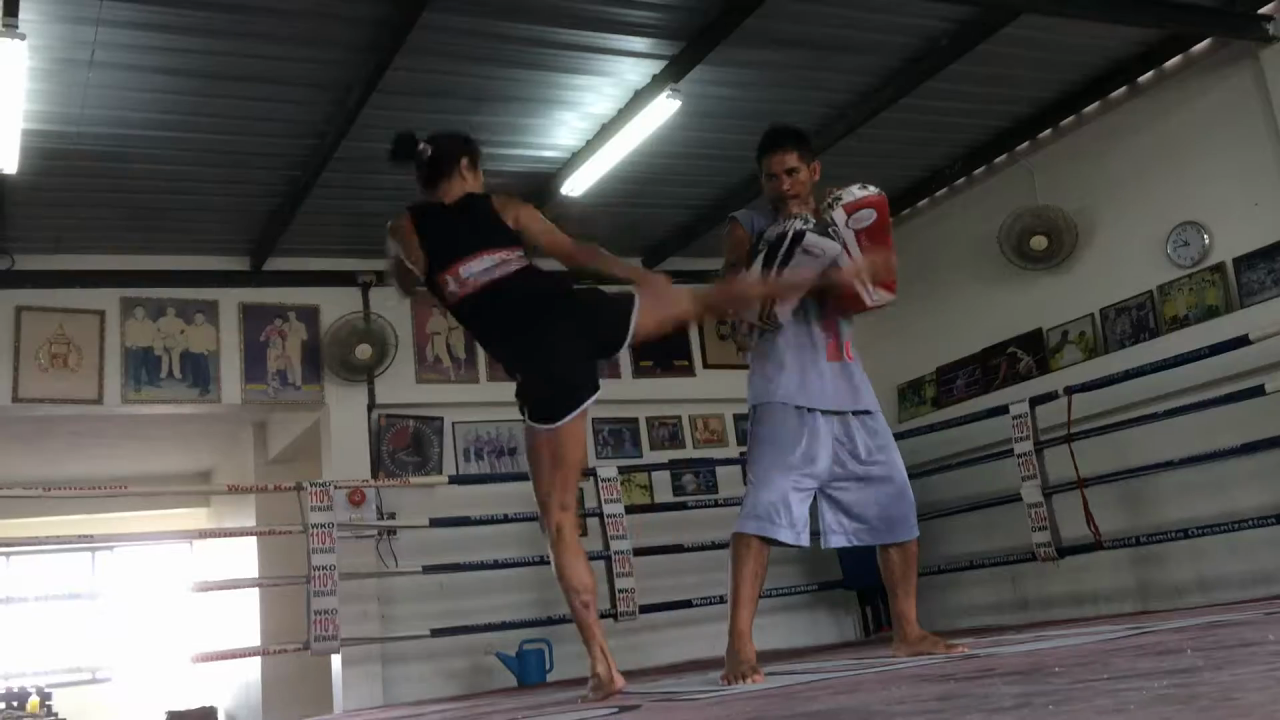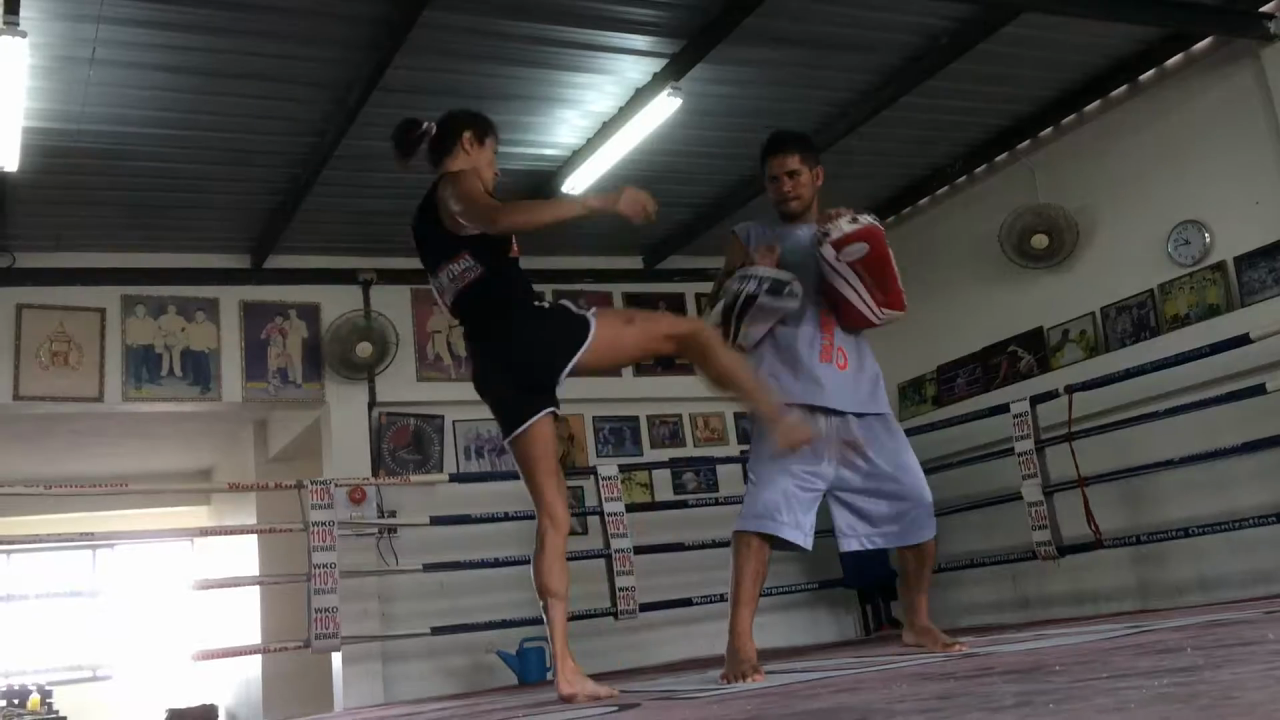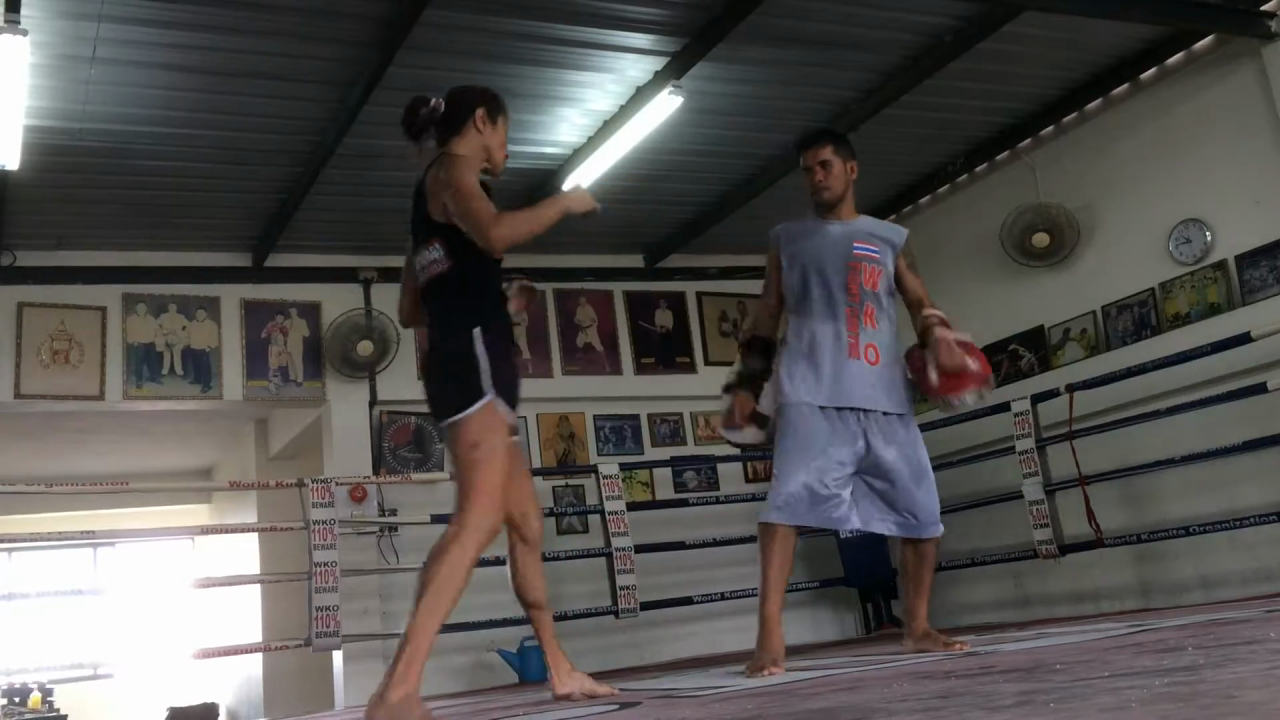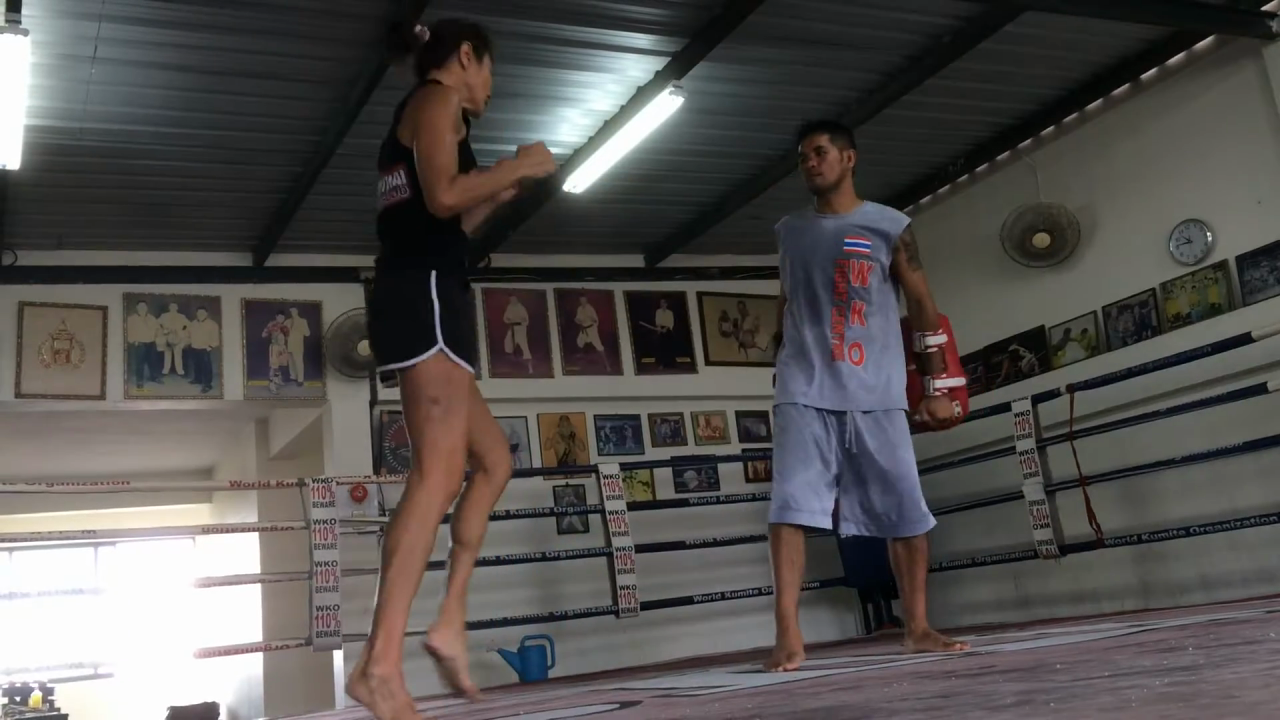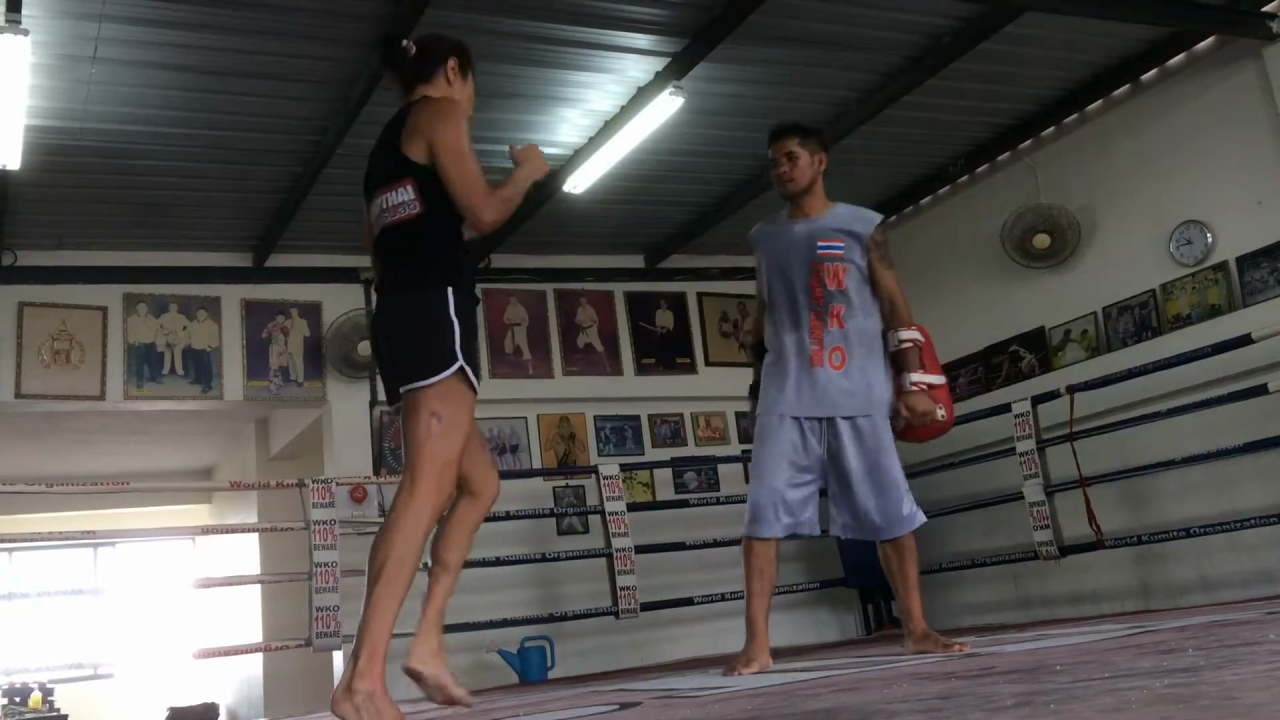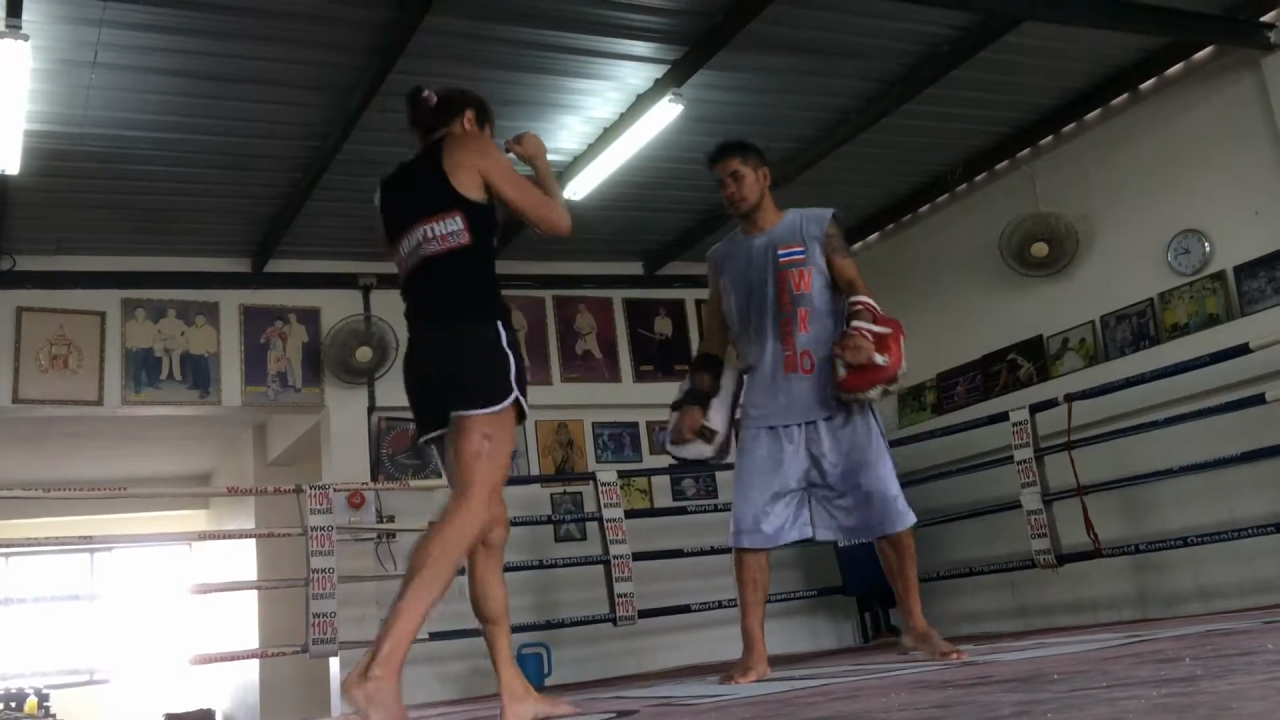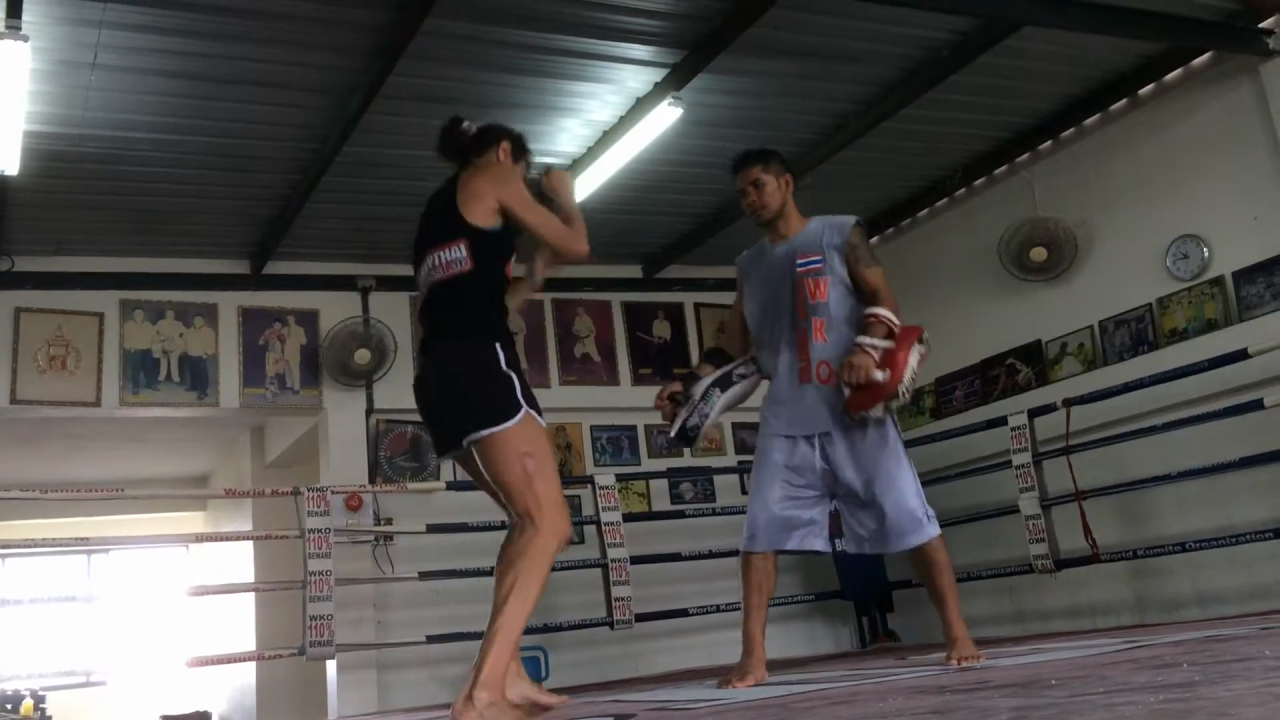
dt=0.3s
person 1, frame 1
left shoulder: (406, 227)
right shoulder: (506, 205)
left elbow: (414, 288)
right elbow: (580, 255)
right wrist: (640, 276)
left hip: (543, 366)
right hip: (579, 316)
left knee: (562, 524)
right knee: (706, 297)
left ankle: (601, 664)
person 1, frame 2
left shoulder: (428, 219)
right shoulder: (455, 188)
right elbow: (503, 217)
right wrist: (597, 201)
left hip: (498, 368)
right hip: (534, 332)
left knee: (552, 513)
right knee: (691, 331)
left ankle: (565, 669)
right ankle: (779, 417)
person 1, frame 3
left shoulder: (433, 198)
right shoulder: (451, 170)
left elbow: (411, 311)
right elbow: (495, 235)
left wrist: (496, 301)
right wrist: (563, 203)
left hip: (455, 362)
right hip: (474, 355)
left knee: (527, 524)
right knee: (480, 518)
left ankle: (560, 668)
person 1, frame 4
left shoulder: (412, 124)
right shoulder: (436, 98)
right elbow: (442, 196)
left wrist: (492, 197)
right wrist: (520, 165)
left hip: (414, 308)
right hip: (425, 303)
left knee: (492, 460)
right knee: (439, 473)
left ankle: (449, 624)
right ankle: (379, 663)
person 1, frame 5
left shoulder: (385, 151)
right shoulder: (439, 112)
right elbow: (483, 210)
left wrist: (453, 223)
right wrist: (528, 168)
left hip: (398, 322)
right hip: (437, 314)
left knee: (479, 483)
right knee: (428, 489)
left ankle: (427, 643)
person 1, frame 6
left shoulder: (390, 188)
right shoulder: (470, 151)
right elbow: (557, 222)
right wrist: (539, 162)
left hip: (426, 358)
right hip: (479, 342)
left knee: (491, 527)
right knee: (474, 510)
person 1, frame 7
left shoulder: (436, 215)
right shoulder: (489, 176)
right elbow: (573, 247)
left wrist: (518, 287)
right wrist: (565, 198)
left hip: (439, 382)
right hip: (482, 371)
left knee: (528, 524)
right knee: (550, 524)
person 2, frame 1
right shoulder: (749, 224)
left hip: (850, 391)
right hip: (786, 392)
left knee: (893, 503)
right knee: (765, 504)
left ankle: (907, 630)
right ankle: (739, 645)
person 2, frame 2
right shoulder: (749, 238)
right elbow: (718, 310)
left hip: (860, 397)
right hip: (790, 396)
left knee: (912, 504)
right knee: (765, 506)
left ankle: (918, 622)
right ankle: (740, 644)
person 2, frame 3
left shoulder: (890, 238)
right shoulder: (786, 239)
left elbow: (921, 305)
right elbow: (767, 317)
left wrist: (940, 336)
right wrist: (744, 384)
left hip: (884, 396)
right hip: (811, 392)
left knee: (919, 508)
right knee: (789, 499)
left ankle: (917, 626)
right ankle: (770, 634)
person 2, frame 4
left shoulder: (890, 226)
right shoulder: (790, 231)
left elbow: (923, 307)
left wrist: (937, 386)
right wrist: (787, 375)
left hip: (876, 393)
right hip: (805, 391)
left knee: (906, 508)
right knee: (792, 501)
left ankle: (918, 627)
right ankle: (788, 636)
person 2, frame 5
left shoulder: (862, 226)
right shoulder: (764, 237)
left elbow: (894, 306)
left wrist: (914, 382)
right wrist: (758, 391)
left hip: (860, 397)
right hip: (785, 401)
left knee: (891, 510)
right knee: (764, 512)
left ankle: (916, 627)
right ankle: (757, 641)
person 2, frame 6
left shoulder: (818, 226)
right shoulder: (722, 257)
left elbow: (856, 288)
right elbow: (714, 341)
left wrist: (858, 333)
right wrist: (692, 401)
left hip: (833, 398)
right hip: (767, 410)
left knee: (883, 507)
right knee: (751, 525)
left ankle: (916, 625)
right ankle: (753, 652)
person 2, frame 7
left shoulder: (842, 233)
right shoulder: (750, 264)
left elbow: (883, 298)
right elbow: (736, 341)
left wrist: (866, 347)
right wrist: (688, 385)
left hip: (852, 408)
right hip: (788, 420)
left knee: (908, 519)
right knee: (763, 531)
left ankle: (957, 634)
right ankle: (752, 658)
